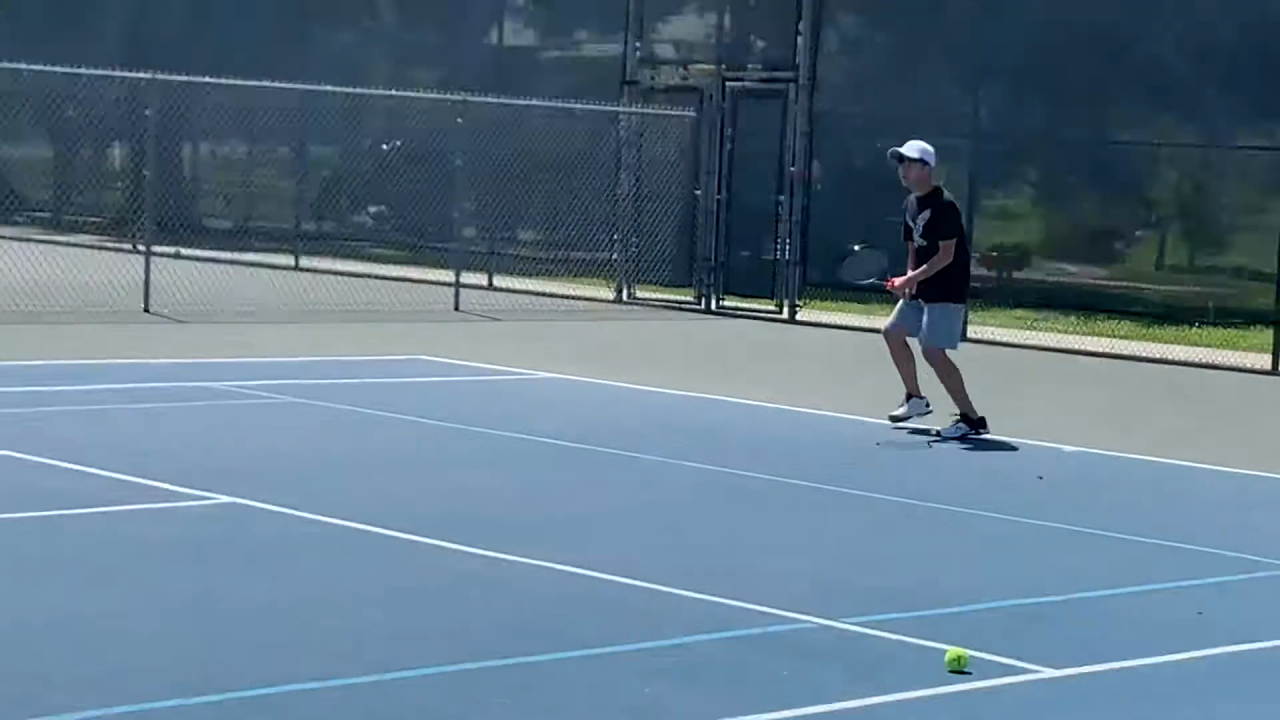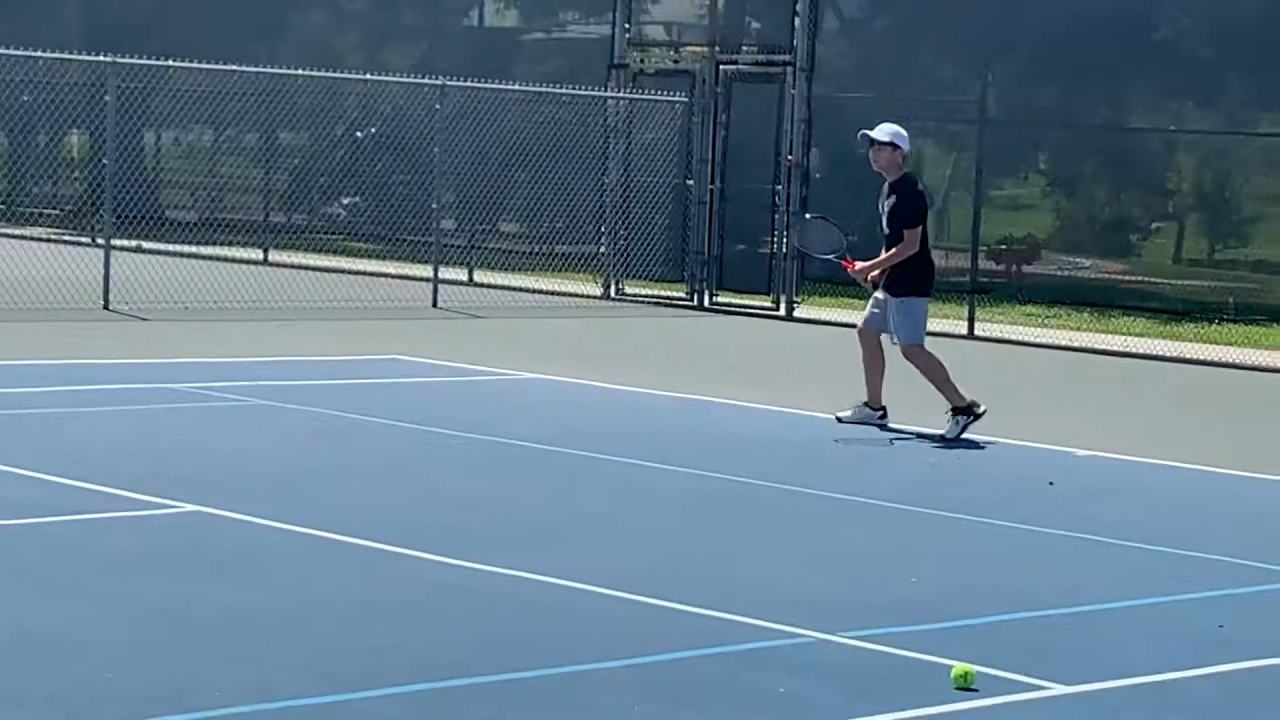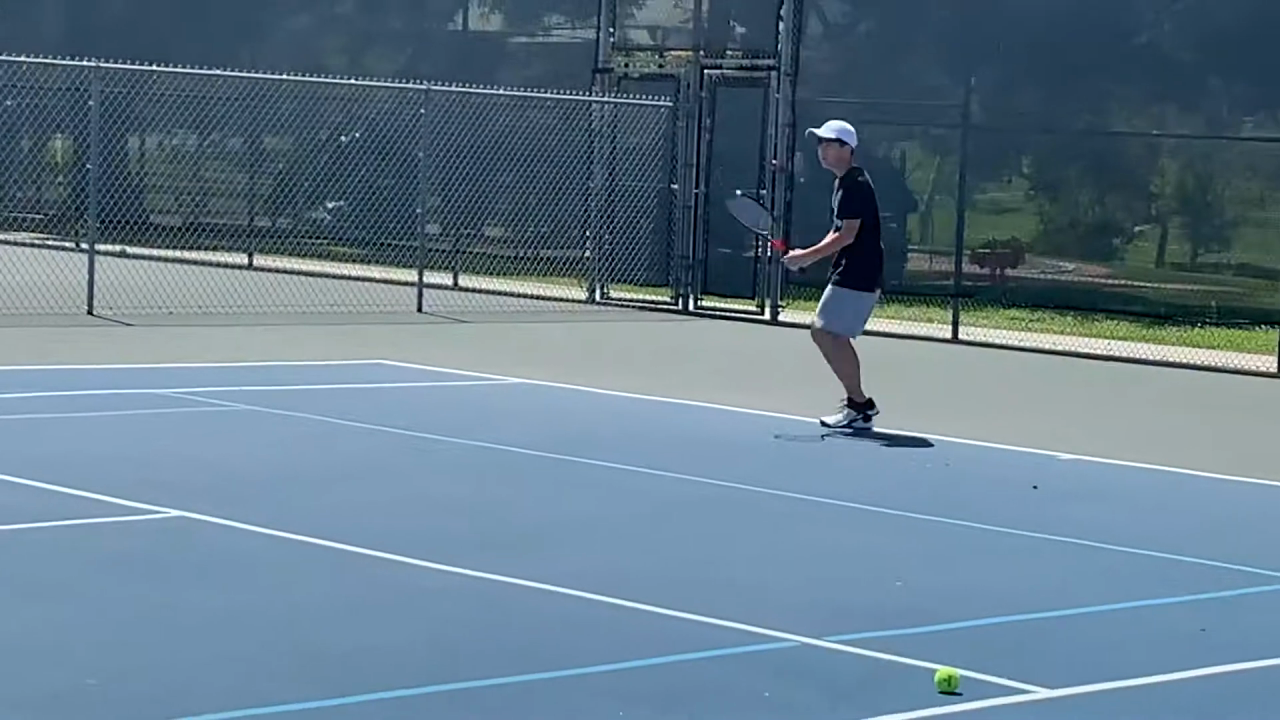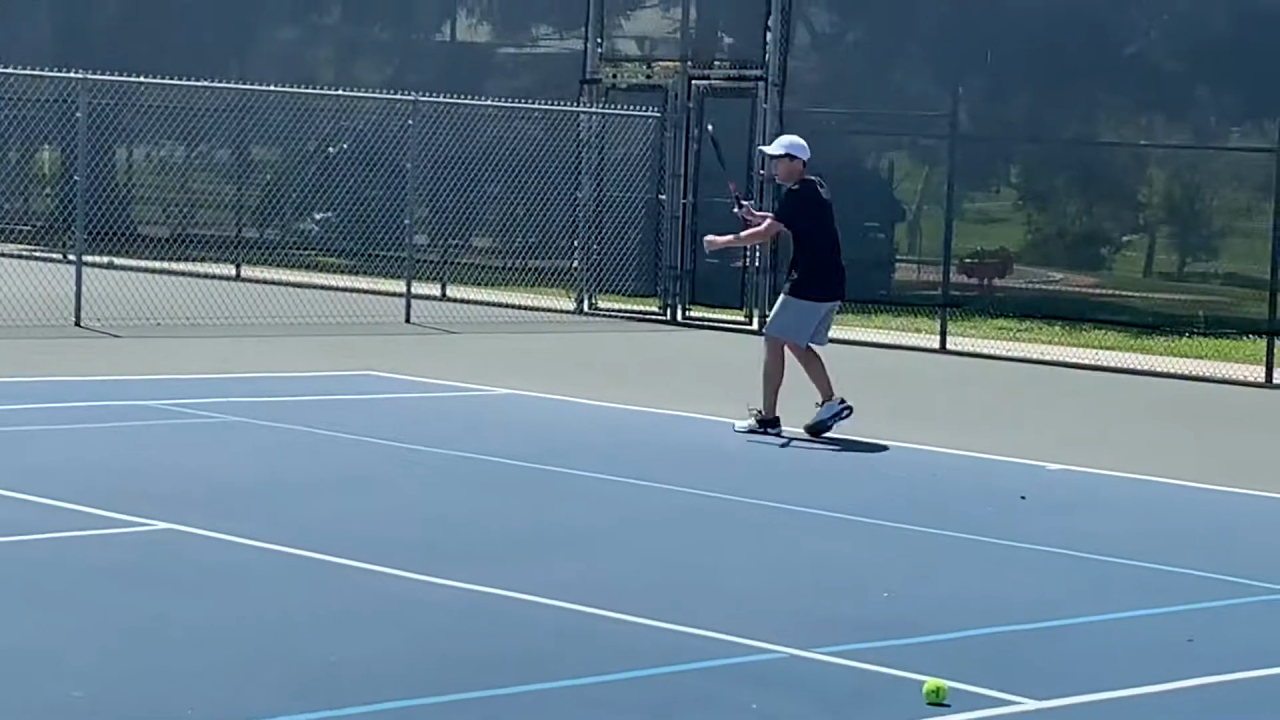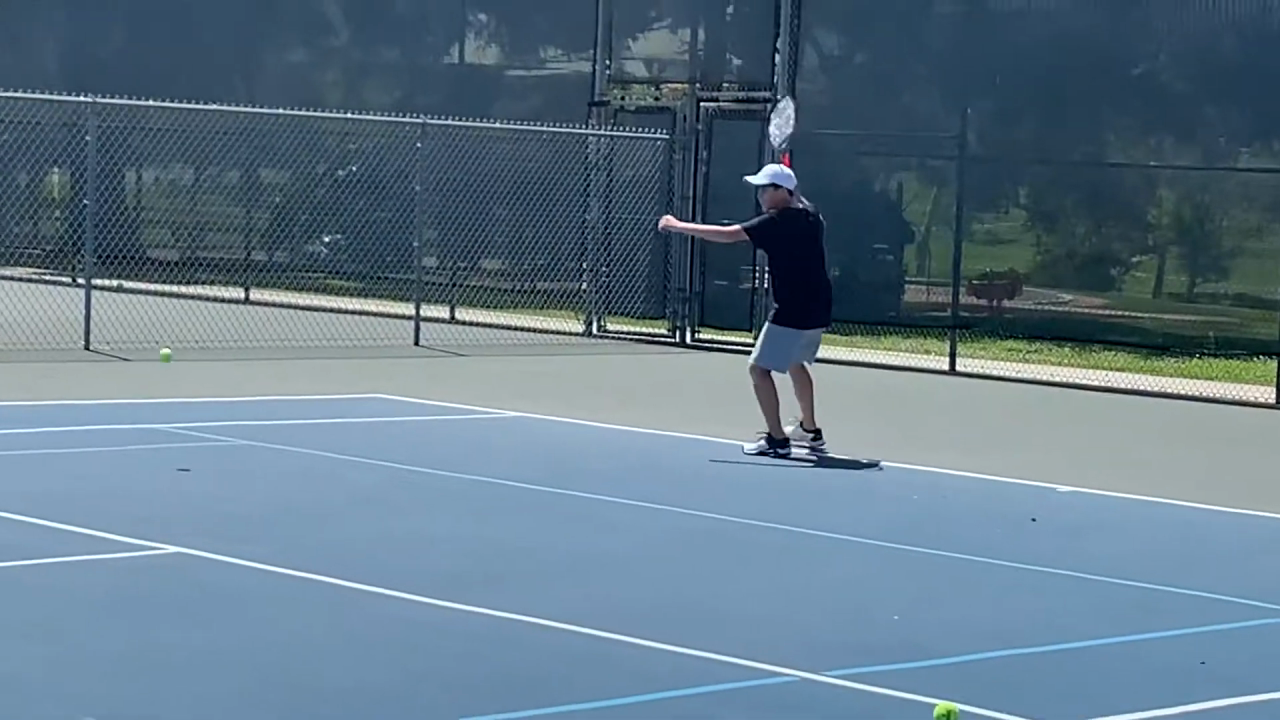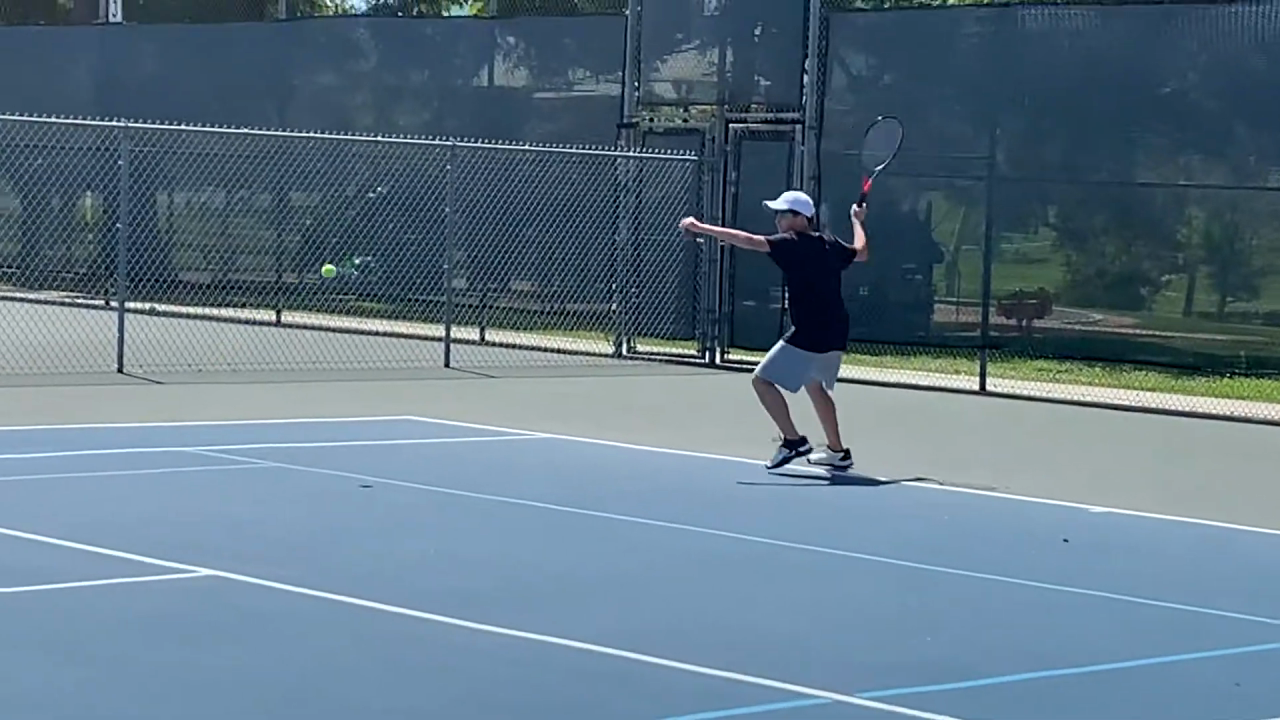
dt=0.2s
person 1, frame 1
left shoulder: (944, 206)
right shoulder: (911, 203)
left elbow: (946, 256)
left wrist: (910, 279)
right wrist: (910, 281)
left hip: (947, 290)
right hip: (923, 287)
left knee: (932, 351)
right knee: (892, 332)
left ankle: (972, 419)
right ankle: (915, 398)
person 1, frame 2
left shoulder: (910, 191)
right shoulder: (887, 189)
left elbow: (911, 245)
left wrist: (872, 265)
right wrist: (878, 271)
left hip: (911, 283)
right hip: (893, 281)
left knee: (911, 349)
right knee: (867, 332)
left ankle: (964, 407)
right ankle: (874, 406)
person 1, frame 3
left shoulder: (855, 184)
right shoulder: (844, 182)
left elbow: (847, 235)
left wrist: (807, 254)
right wrist: (809, 255)
left hip: (858, 275)
right hip: (850, 272)
left knee: (823, 333)
right knee: (838, 338)
left ankle: (858, 401)
right ankle: (857, 407)
person 1, frame 4
left shoulder: (796, 194)
right shoulder: (814, 188)
left elbow: (766, 233)
left wrist: (722, 241)
right wrist: (758, 216)
left hip: (808, 286)
right hip: (829, 286)
left knee: (774, 342)
right knee: (799, 345)
left ankle: (768, 417)
right ankle: (832, 403)
person 1, frame 5
left shoulder: (773, 221)
right shoulder: (809, 213)
left elbow: (726, 234)
left wrist: (677, 225)
right wrist: (795, 191)
left hip: (792, 312)
right hip: (820, 312)
left knee: (759, 369)
right knee: (795, 362)
left ankle: (776, 439)
right ankle: (809, 429)
person 1, frame 6
left shoulder: (792, 244)
right shoulder: (830, 244)
left elbow: (750, 241)
right elbow: (861, 253)
left wrist: (701, 228)
right wrist: (858, 221)
left hip: (807, 336)
right hip: (836, 336)
left knee: (763, 380)
right knee: (814, 386)
left ankle: (793, 439)
right ankle: (838, 451)
